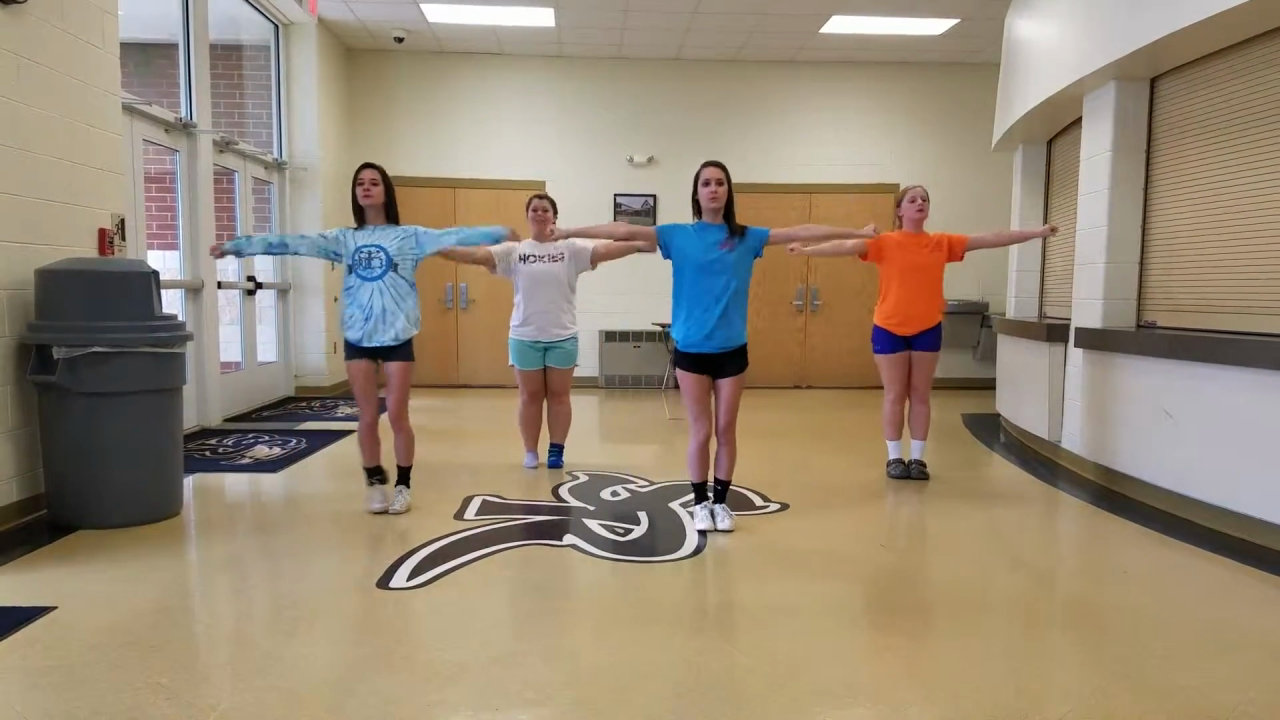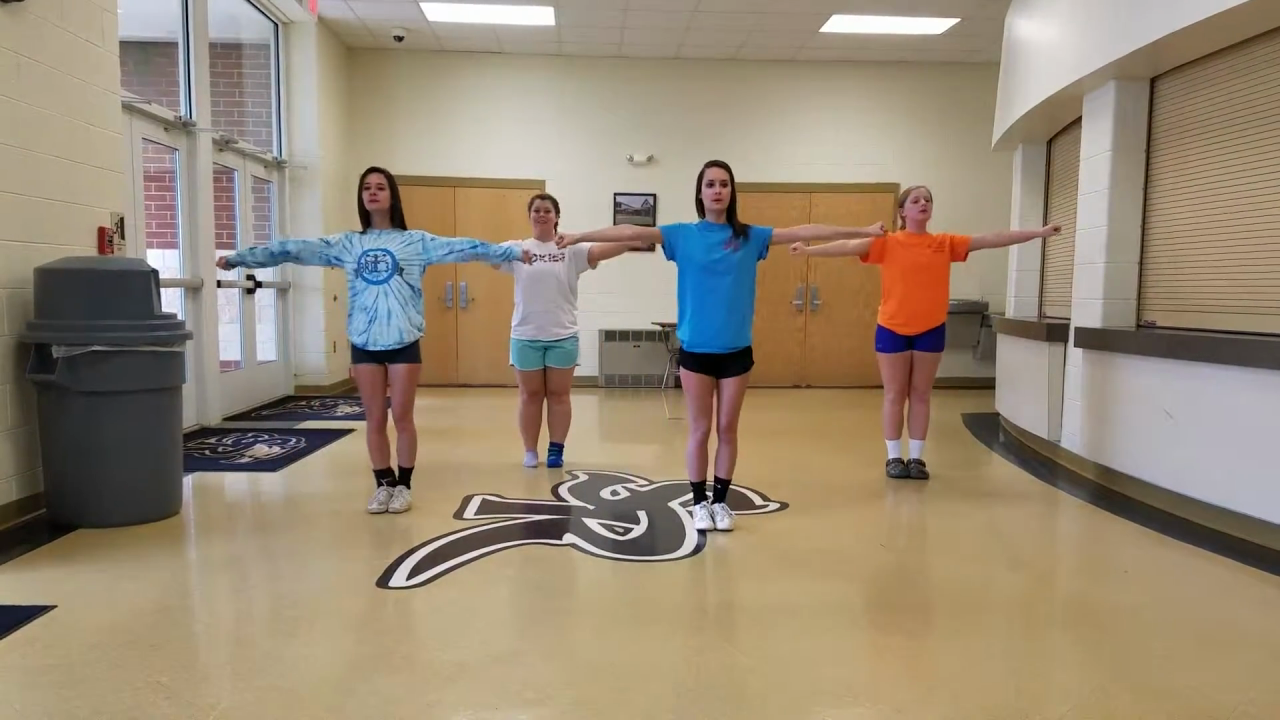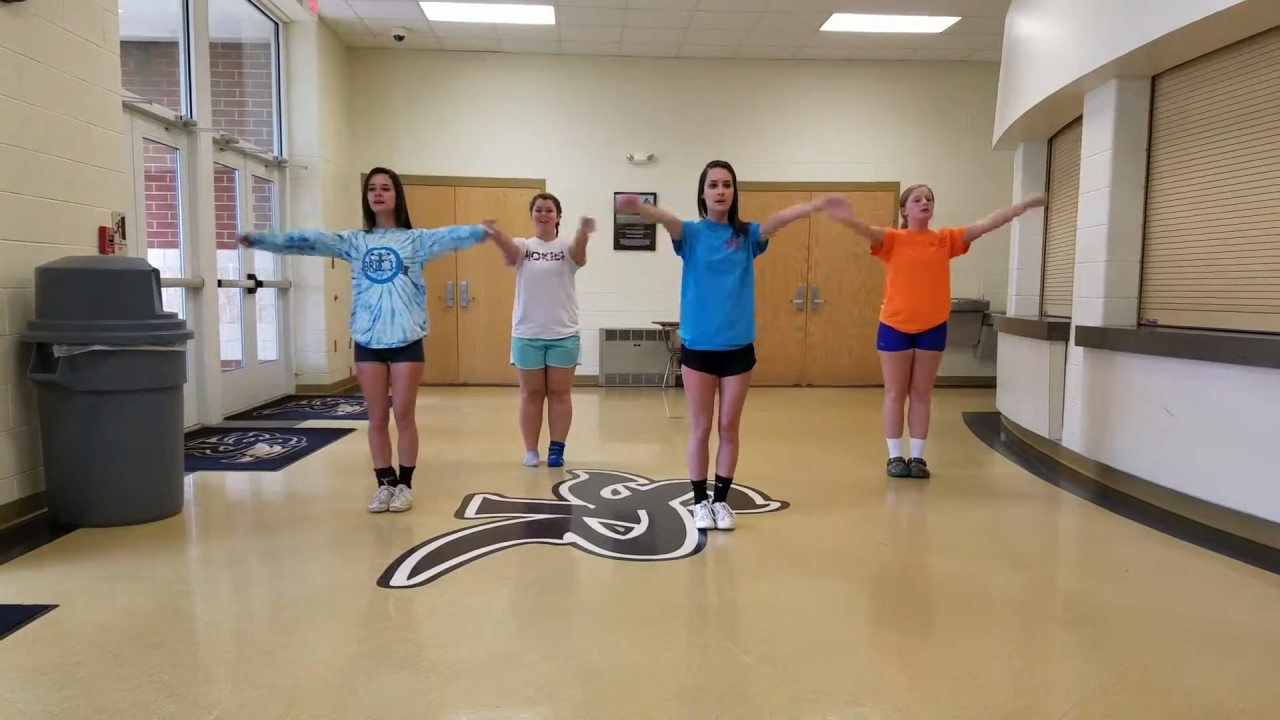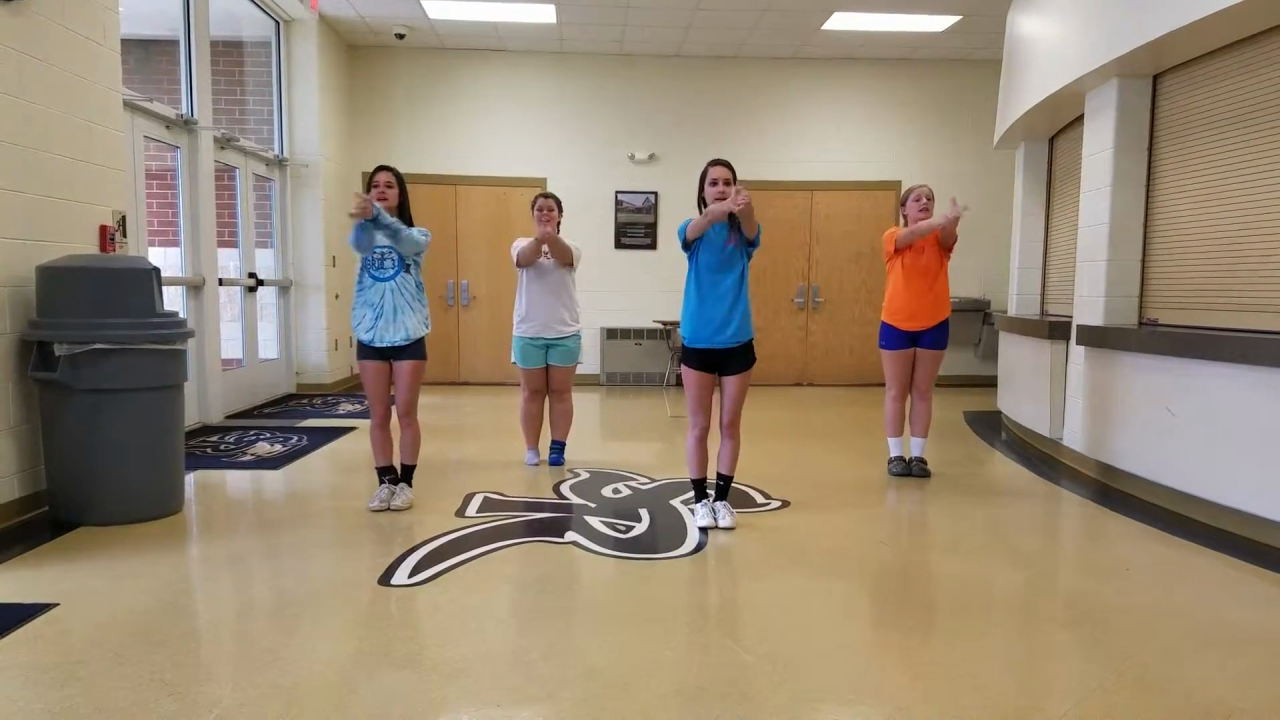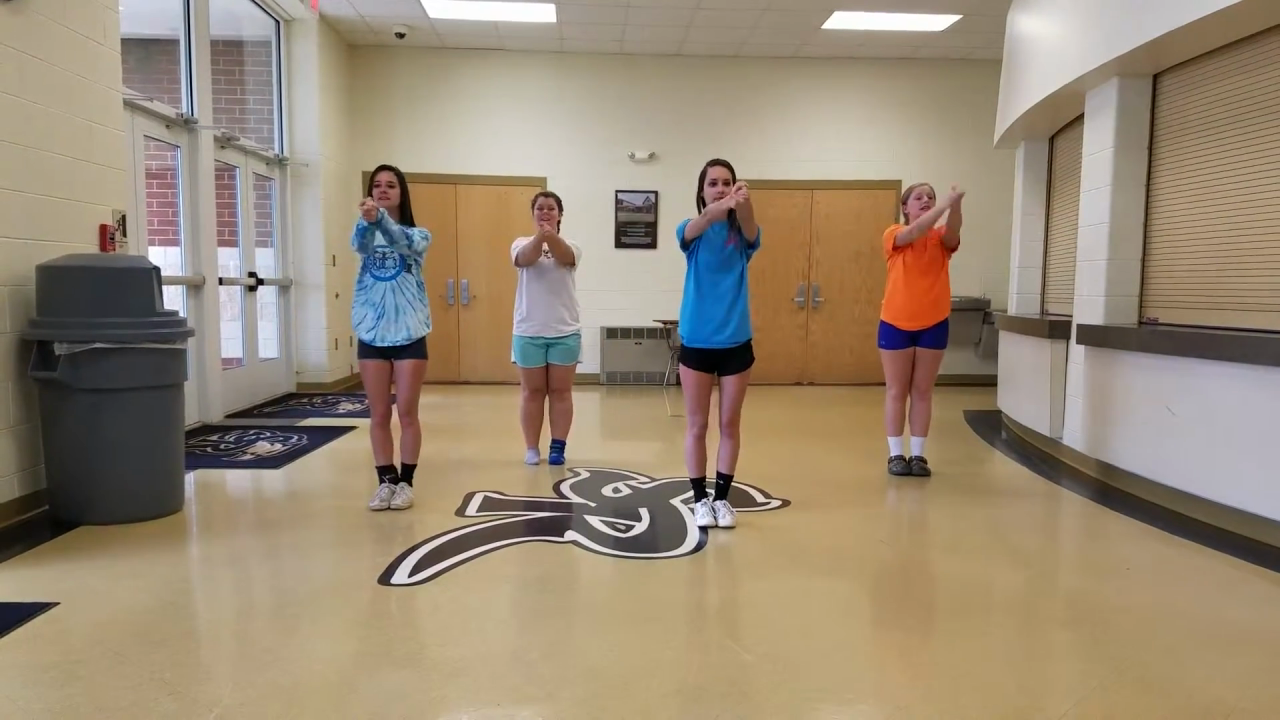
dt=0.2s
person 1, frame 1
left shoulder: (746, 237)
right shoulder: (677, 235)
left elbow: (799, 233)
right elbow: (625, 231)
left wrist: (856, 233)
right wrist: (572, 232)
left hip: (731, 349)
right hip: (690, 348)
left knee: (726, 431)
right knee: (701, 432)
left ankle: (720, 502)
right ankle: (700, 502)
person 1, frame 2
left shoulder: (749, 237)
right shoulder: (682, 235)
left elbow: (802, 234)
right elbow: (631, 234)
left wrist: (861, 230)
right wrist: (580, 236)
left hip: (736, 348)
right hip: (695, 348)
left knee: (727, 429)
right knee: (700, 430)
left ankle: (720, 501)
right ankle: (699, 502)
person 1, frame 3
left shoulder: (748, 233)
right shoulder: (690, 233)
left elbow: (781, 218)
right elbow: (665, 219)
left wrist: (819, 205)
right wrist: (640, 208)
left hip: (738, 345)
right hip: (698, 345)
left knee: (729, 426)
right knee: (700, 428)
left ankle: (721, 500)
right ankle: (700, 501)
person 1, frame 4
left shoulder: (744, 233)
right shoulder: (692, 230)
left elbow: (750, 226)
right elbow: (697, 228)
left wrist: (744, 207)
right wrist: (719, 209)
left hip: (738, 342)
right hip: (697, 342)
left knee: (730, 425)
right knee: (699, 427)
left ankle: (722, 499)
right ankle: (700, 500)
person 1, frame 5
left shoulder: (743, 234)
right shoulder: (691, 230)
left elbow: (749, 229)
right elbow: (699, 225)
left wrist: (743, 202)
right wrist: (722, 205)
left hip: (736, 342)
right hip: (696, 342)
left knee: (729, 425)
right knee: (697, 426)
left ankle: (722, 498)
right ankle: (699, 499)
person 2, frame 1
left shoulder: (408, 236)
right shoulder: (343, 238)
left elbow: (451, 237)
right elbow: (295, 243)
left wrist: (497, 233)
right wrist: (235, 246)
left hip: (397, 338)
right hip: (358, 339)
left knee: (397, 416)
right knee: (367, 418)
left ankle: (403, 485)
right ankle: (376, 483)
person 2, frame 2
left shoulder: (415, 241)
right shoulder: (348, 243)
left elbow: (460, 248)
right elbow: (298, 249)
left wrist: (510, 251)
right wrist: (239, 258)
left hip: (403, 341)
right hip: (364, 342)
left knee: (402, 417)
right knee: (375, 419)
left ankle: (404, 485)
right ankle: (383, 484)
person 2, frame 3
left shoulder: (415, 238)
right shoulder: (356, 240)
left elbow: (449, 237)
right elbow: (314, 242)
left wrist: (480, 232)
right wrist: (260, 239)
left hip: (405, 338)
right hip: (367, 340)
left knee: (404, 416)
right knee: (377, 417)
left ankle: (404, 484)
right ankle: (385, 483)
person 2, frame 4
left shoulder: (418, 235)
right shoulder: (367, 235)
left elbow: (403, 239)
right elbow: (360, 240)
left wrist: (377, 214)
right wrist: (362, 217)
left hip: (408, 336)
right hip: (370, 337)
left knee: (406, 414)
right knee: (379, 415)
left ankle: (406, 482)
right ankle: (385, 481)
person 2, frame 5
left shoulder: (418, 235)
right shoulder: (368, 236)
left elbow: (402, 243)
right elbow: (360, 243)
left wrist: (379, 216)
right wrist: (367, 218)
left hip: (410, 335)
right hip: (371, 337)
left knee: (407, 413)
right knee: (379, 414)
left ankle: (406, 482)
right ankle: (386, 481)
person 3, frame 1
left shoulder: (943, 243)
right shoulder: (885, 242)
left elbow: (989, 239)
right elbow: (846, 246)
left wrist: (1036, 233)
right wrist: (807, 249)
left hip: (928, 329)
right hip: (889, 329)
left knee: (920, 395)
right knee: (895, 395)
left ankle: (917, 458)
right ankle: (894, 457)
person 3, frame 2
left shoulder: (945, 243)
right shoulder: (887, 243)
left elbow: (991, 240)
right elbow: (849, 247)
left wrist: (1038, 232)
right wrist: (810, 249)
left hip: (931, 329)
right hip: (893, 328)
left knee: (921, 395)
right knee: (894, 395)
left ankle: (916, 458)
right ankle: (893, 457)
person 3, frame 3
left shoulder: (945, 239)
right shoulder: (891, 239)
left elbow: (985, 224)
right elbow: (867, 231)
left wrist: (1025, 205)
right wrist: (848, 220)
left hip: (932, 326)
right hip: (895, 325)
left knee: (921, 393)
right knee: (895, 393)
left ankle: (917, 456)
right ankle: (895, 456)
person 3, frame 4
left shoulder: (940, 237)
right shoulder: (893, 236)
left elbow: (948, 234)
right elbow: (913, 234)
left wrist: (954, 218)
right wrist: (942, 220)
left hip: (934, 324)
right hip: (896, 324)
left knee: (922, 392)
right knee: (896, 392)
left ankle: (917, 455)
right ankle: (895, 455)
person 3, frame 5
left shoulder: (941, 235)
right shoulder: (894, 233)
left elbow: (952, 236)
right elbow: (914, 232)
left wrist: (954, 207)
right wrist: (941, 207)
left hip: (934, 324)
right hip: (896, 323)
left knee: (922, 391)
right knee: (897, 391)
left ankle: (917, 455)
right ankle: (895, 454)
person 4, frame 1
left shoulder: (573, 248)
right shoulder: (512, 251)
left elbow: (602, 250)
right elbow: (479, 256)
left wrist: (635, 246)
right wrist: (443, 251)
left hip: (562, 336)
right hip: (525, 336)
left knee: (559, 395)
right knee: (531, 396)
left ankle: (556, 450)
right ankle: (531, 450)
person 4, frame 2
left shoulder: (572, 250)
right shoulder: (516, 249)
left elbow: (600, 252)
left wrist: (629, 243)
left hip: (563, 335)
right hip: (526, 335)
left knee: (559, 394)
right knee: (530, 395)
left ankle: (556, 449)
right ankle: (530, 451)
person 4, frame 3
left shoulder: (566, 247)
right shoulder: (523, 246)
left elbow: (579, 253)
right elbow: (510, 251)
left wrist: (584, 233)
right wrist: (495, 235)
left hip: (564, 334)
right hip: (527, 334)
left knee: (559, 393)
right knee: (531, 393)
left ankle: (557, 448)
right ankle: (530, 450)
person 4, frame 4
left shoulder: (569, 247)
right shoulder: (522, 244)
left elbow: (563, 256)
right elbow: (526, 258)
left wrist: (552, 238)
right wrist: (538, 239)
left hip: (565, 332)
right hip: (528, 333)
left knee: (560, 392)
right knee: (532, 392)
left ankle: (558, 447)
right ankle: (531, 448)
person 4, frame 5
left shoulder: (570, 246)
right shoulder: (523, 243)
left elbow: (564, 256)
right elbow: (525, 258)
left wrist: (550, 236)
right wrist: (540, 236)
left hip: (564, 332)
right hip: (528, 332)
left knee: (560, 391)
right knee: (532, 392)
left ankle: (558, 446)
right ankle: (532, 448)
